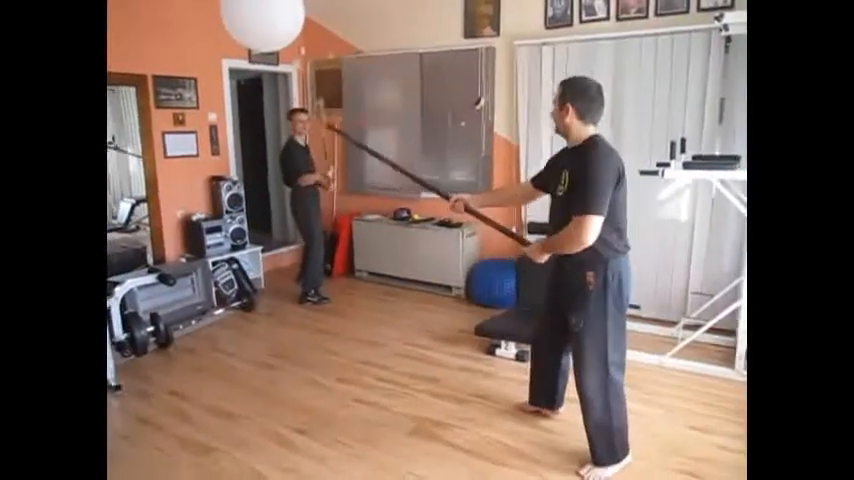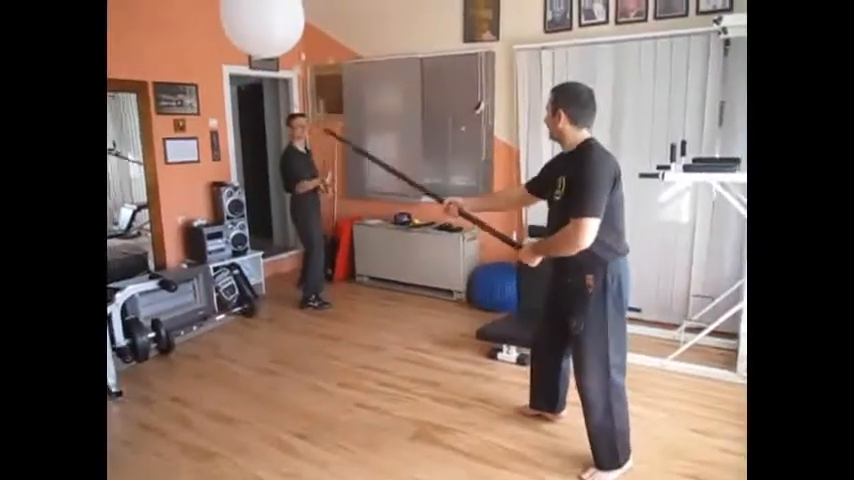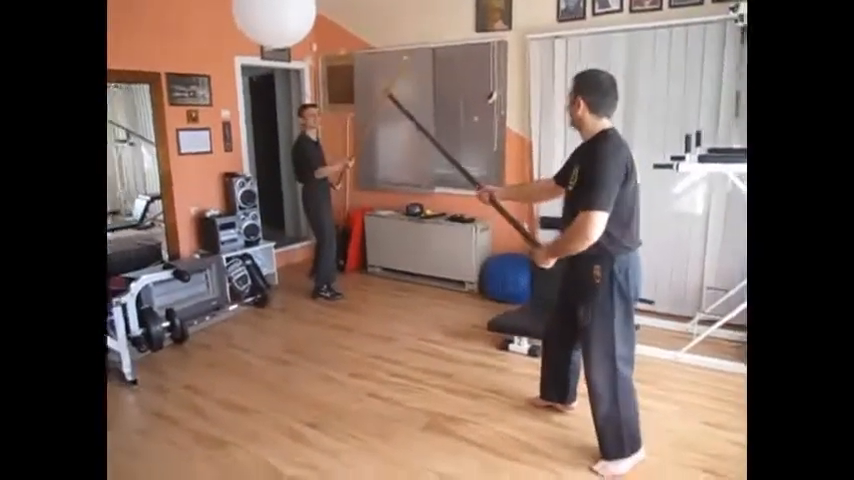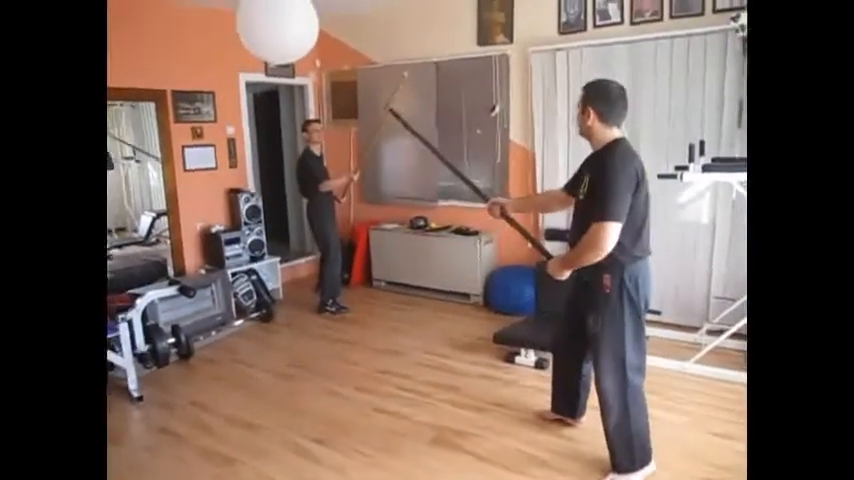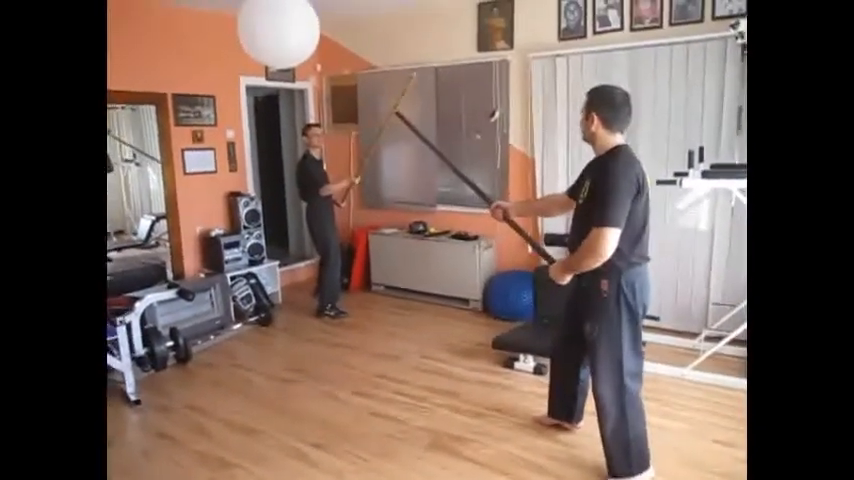
dt=0.4s
person 1, frame 1
left shoulder: (599, 160)
right shoulder: (568, 157)
left elbow: (584, 234)
right elbow: (525, 190)
left wrist: (543, 248)
right wrist: (473, 200)
left hip: (599, 275)
right hip: (572, 270)
left knee: (596, 365)
right knee: (549, 338)
right ankle: (546, 400)
person 1, frame 2
left shoulder: (596, 163)
right shoulder: (562, 163)
left elbow: (581, 236)
right elbow: (519, 195)
left wrist: (536, 250)
right wrist: (467, 203)
left hip: (599, 278)
right hip: (570, 274)
left knee: (597, 370)
right knee: (548, 341)
right ankle: (547, 404)
person 1, frame 3
left shoulder: (608, 153)
right shoulder: (589, 150)
left elbow: (589, 230)
right elbow: (553, 187)
left wrist: (549, 253)
right wrist: (501, 192)
left hip: (609, 268)
right hip: (586, 264)
left knee: (606, 359)
right knee: (560, 332)
right ankle: (559, 395)
person 1, frame 4
left shoulder: (618, 163)
right shoulder: (598, 160)
left elbow: (603, 240)
right elbow: (563, 197)
left wrist: (564, 264)
right wrist: (511, 204)
left hip: (618, 279)
right hip: (595, 275)
left knee: (617, 370)
right knee: (569, 343)
right ankle: (568, 408)
person 1, frame 5
left shoulder: (620, 170)
right shoulder: (600, 165)
left elbow: (602, 247)
right elbow: (565, 201)
left wrist: (564, 269)
right wrist: (514, 208)
left hip: (617, 284)
right hip: (594, 281)
left knee: (614, 376)
right knee: (567, 348)
right ankle: (565, 413)
person 2, frame 1
left shoulder: (303, 146)
right shoulder: (291, 149)
right elbow: (301, 179)
left wrist: (323, 182)
right wrist: (321, 176)
left hip: (310, 198)
right hip: (302, 200)
left knee: (312, 242)
right knee: (316, 244)
left ankle: (305, 276)
right ankle: (309, 291)
person 2, frame 2
left shoulder: (306, 151)
right shoulder: (290, 156)
right elbow: (297, 187)
left wrist: (323, 185)
right wrist: (318, 181)
left hip: (311, 203)
right hip: (302, 206)
left knee: (313, 247)
right knee: (316, 249)
left ankle: (306, 282)
right ankle: (310, 296)
person 2, frame 3
left shoulder: (314, 141)
right shoulder: (302, 145)
right elbow: (316, 172)
left wrist: (330, 181)
right wrist: (341, 166)
left hip: (321, 193)
right hip: (314, 195)
left knee: (325, 238)
right knee: (328, 239)
left ankle: (318, 273)
right ankle: (322, 286)
person 2, frame 4
left shoulder: (317, 156)
right shoulder: (307, 159)
right elbow: (321, 185)
left wrist: (334, 195)
right wrist: (346, 179)
left hip: (325, 208)
right hip: (318, 210)
left knee: (329, 252)
right knee: (333, 254)
left ankle: (323, 288)
right ankle: (328, 301)
person 2, frame 5
left shoulder: (317, 161)
right shoulder: (307, 163)
right elbow: (322, 189)
left wrist: (334, 199)
right wrist: (347, 183)
left hip: (324, 212)
right hip: (318, 214)
left knee: (328, 256)
right knee: (332, 257)
left ankle: (322, 292)
right ankle: (327, 304)
